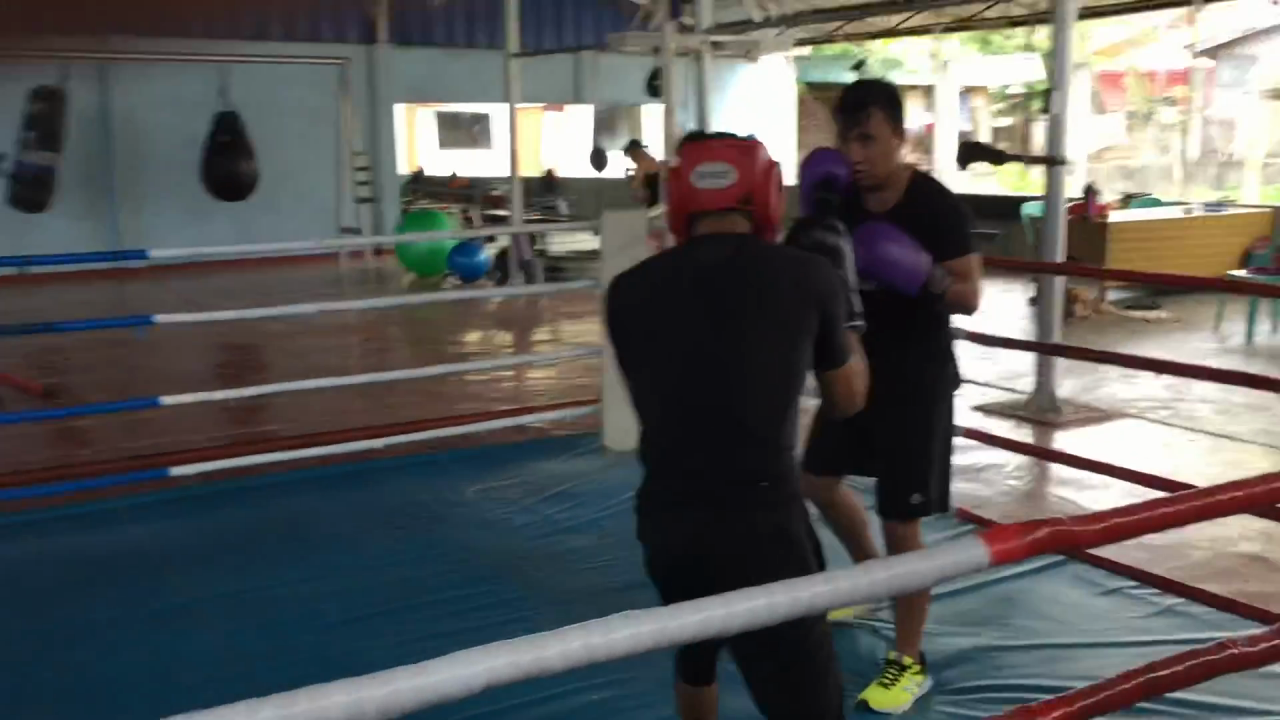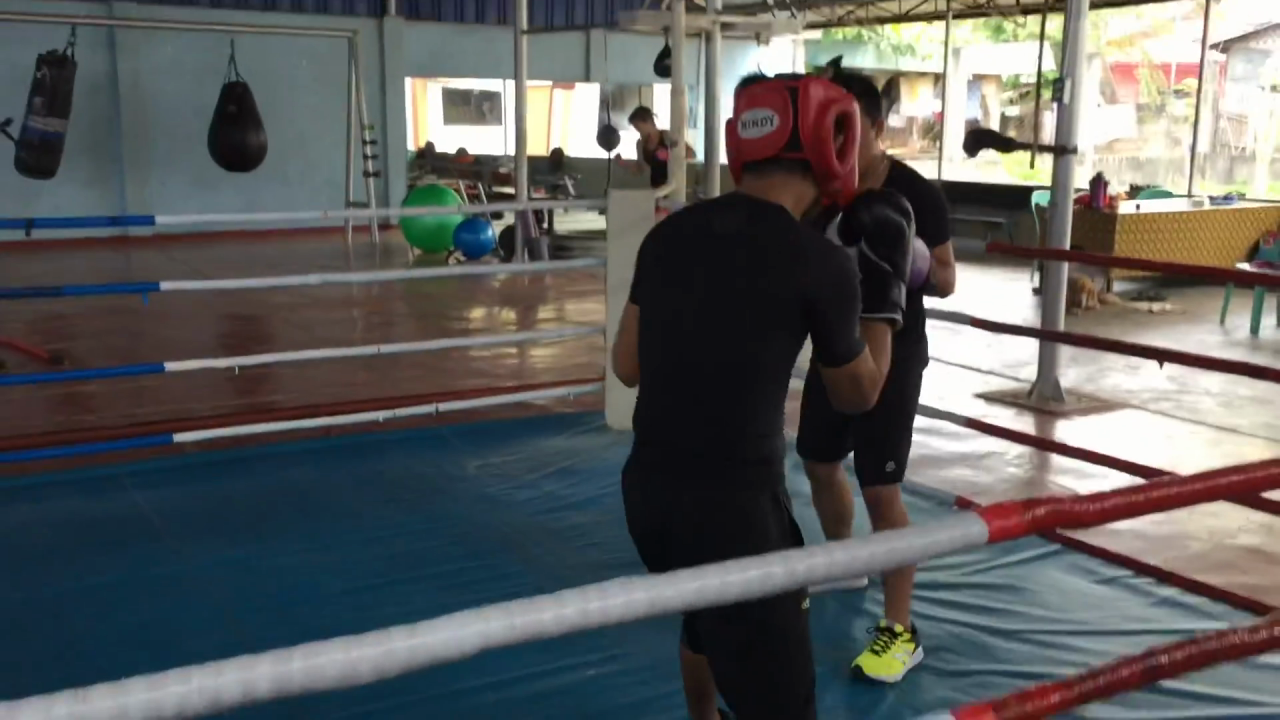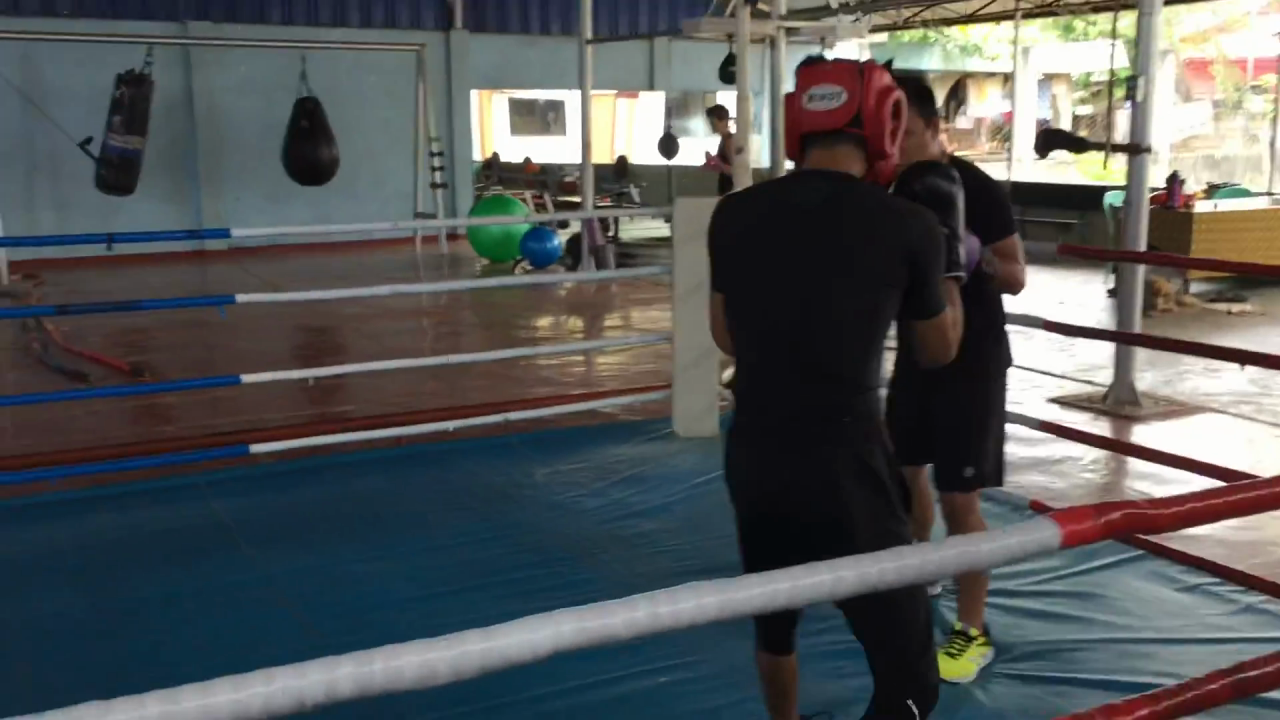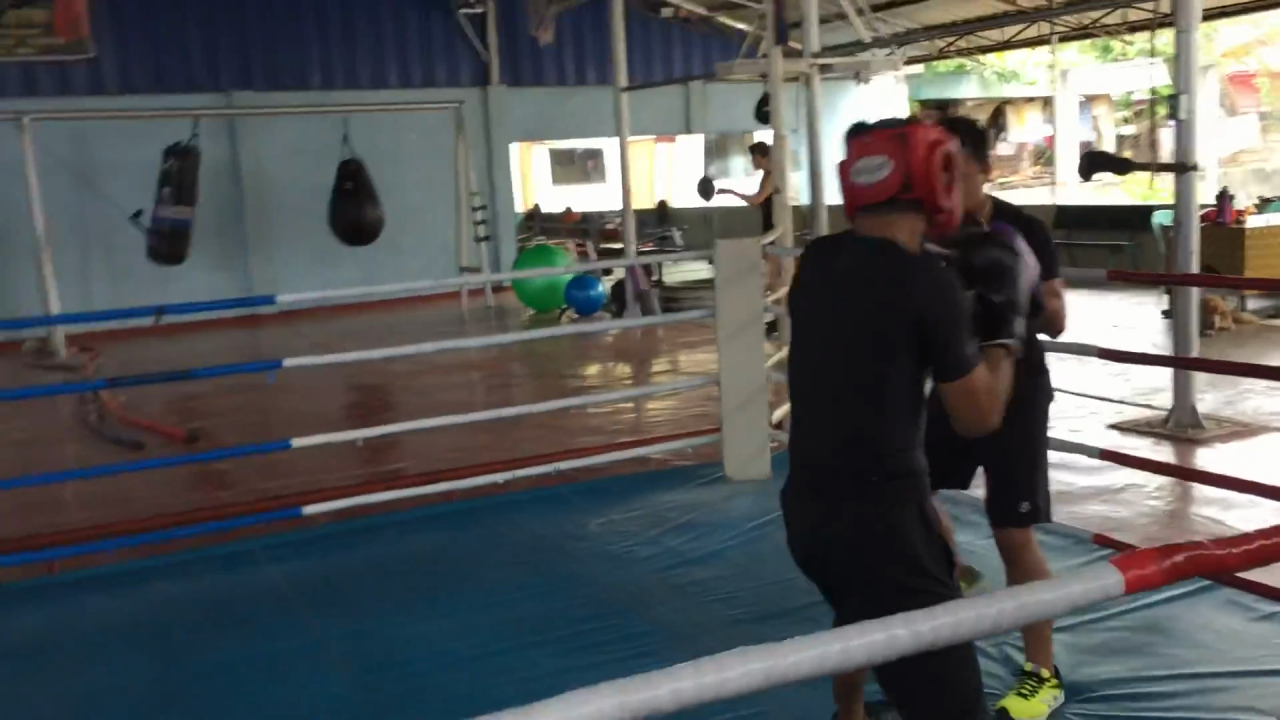
dt=0.4s
person 1, frame 1
left shoulder: (630, 289)
right shoulder: (808, 275)
right elbow: (847, 401)
left hip: (665, 520)
right hip: (762, 528)
left knee: (699, 643)
person 1, frame 2
left shoulder: (669, 235)
right shoulder: (817, 264)
left elbow: (625, 367)
right elbow: (856, 395)
right wrist: (887, 283)
left hip: (648, 487)
right hip: (734, 504)
left knee: (705, 616)
person 1, frame 3
left shoulder: (735, 216)
right shoulder: (908, 225)
right elbow: (939, 348)
right wrist: (947, 245)
left hip: (753, 458)
right hip: (843, 467)
left knee: (777, 611)
person 1, frame 4
left shoulder: (814, 263)
right shoulder: (927, 285)
right elbow: (977, 417)
right wrist: (1006, 313)
left hip: (807, 511)
right hip: (883, 520)
left knee: (857, 606)
person 2, frame 1
left shoulder: (937, 205)
right shoulder: (841, 197)
left elbow: (969, 297)
left wrist: (926, 277)
left hip: (918, 379)
right hip: (856, 366)
left knee: (900, 524)
right knee: (818, 480)
left ankle: (908, 662)
person 2, frame 2
left shoulder: (915, 194)
left elbow: (947, 279)
left wrist: (916, 269)
left hip: (891, 353)
left knee: (880, 487)
right knee: (821, 465)
left ankle: (900, 630)
person 2, frame 3
left shoulder: (977, 190)
left elbow: (1016, 277)
left wrist: (973, 257)
left hip: (973, 356)
right hip: (916, 349)
left knee: (958, 497)
right knee: (904, 468)
left ankle: (973, 632)
person 2, frame 4
left shoulder: (1021, 231)
left elbow: (1055, 322)
left wrist: (1026, 290)
left hip: (1013, 394)
right hip: (949, 389)
left knee: (1013, 535)
right ankle: (954, 578)
